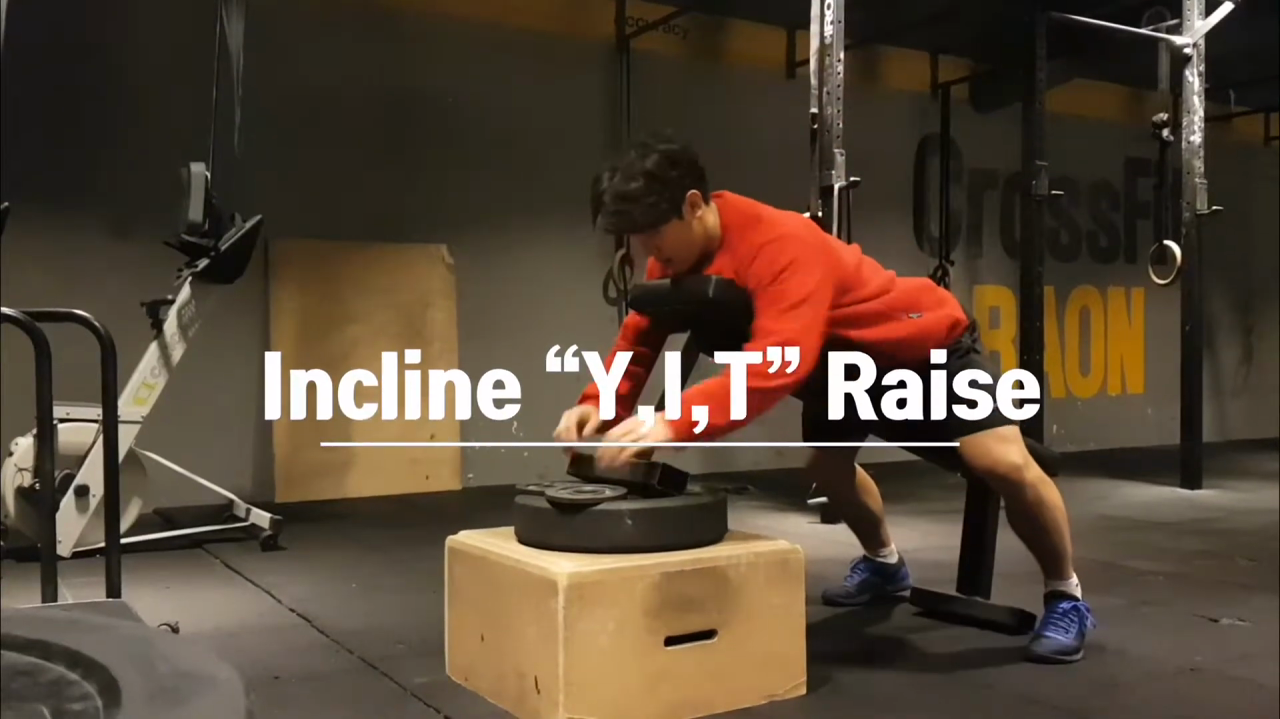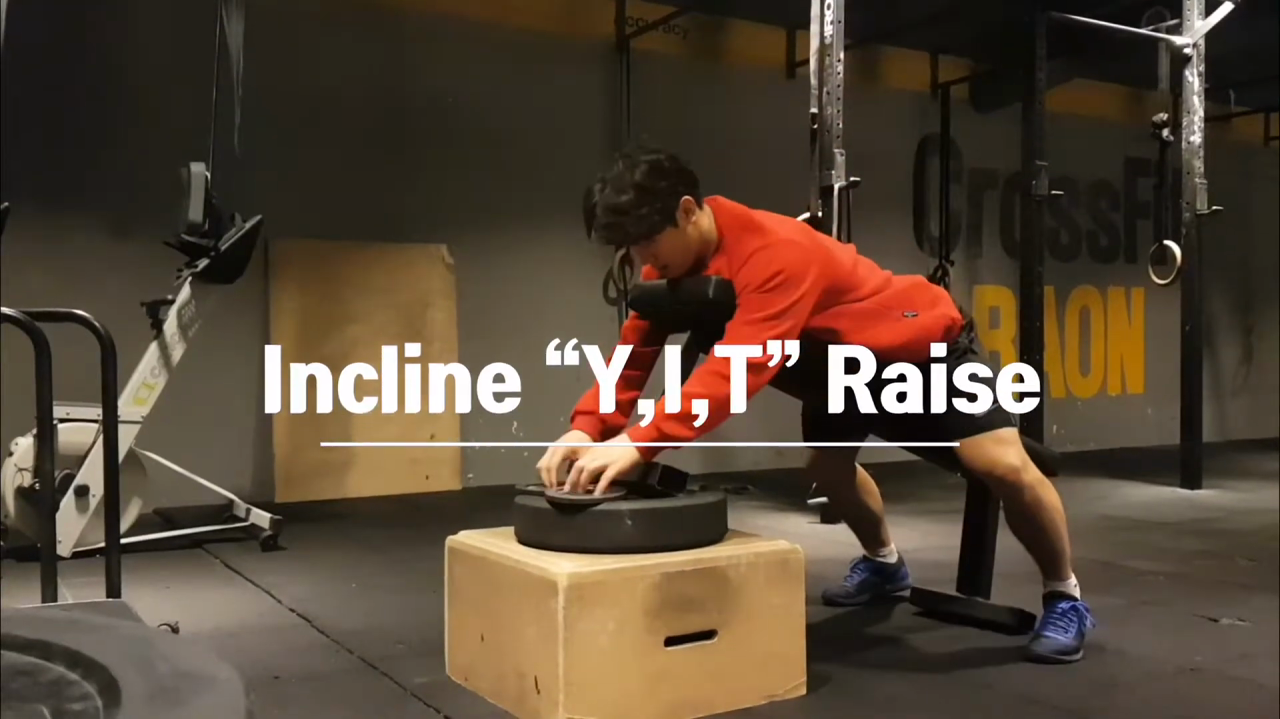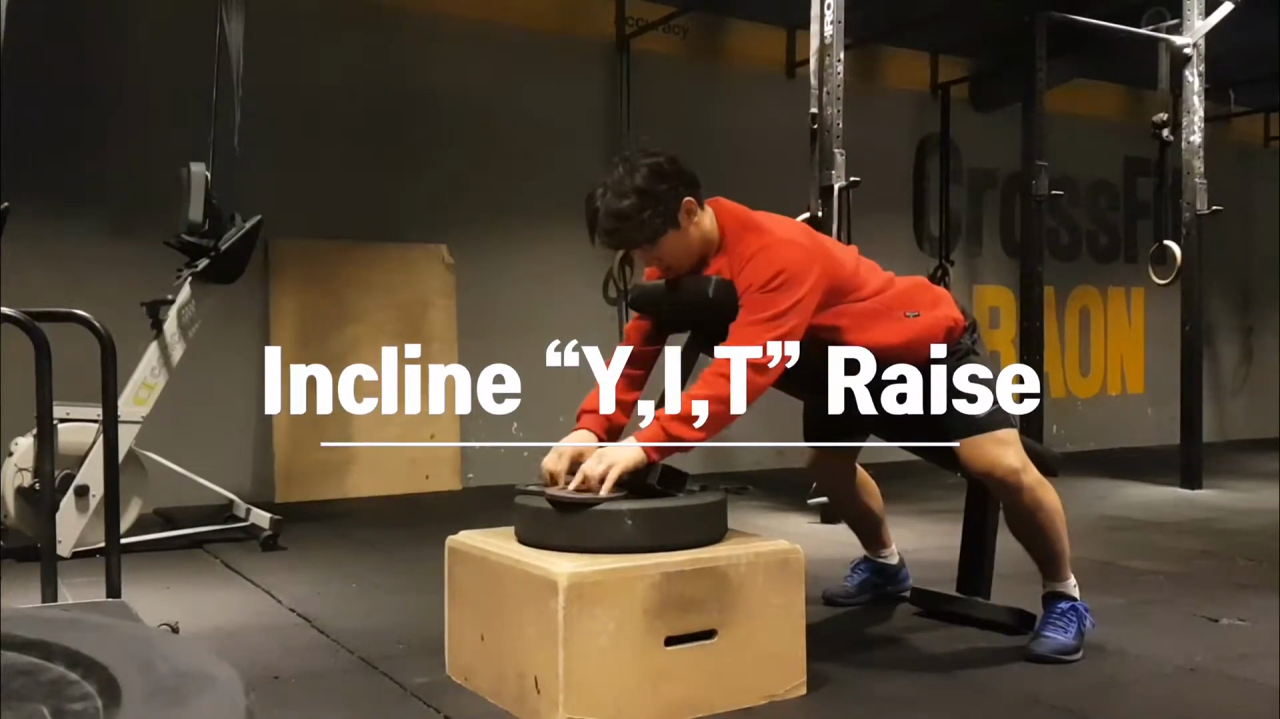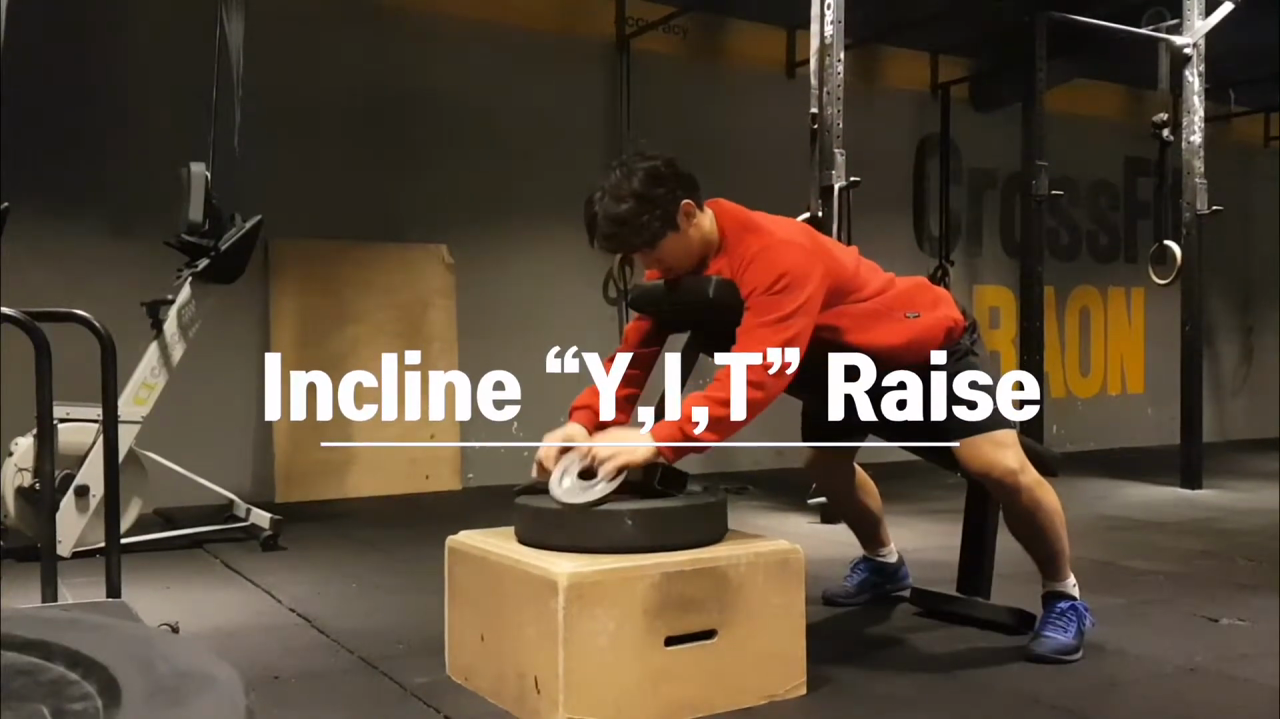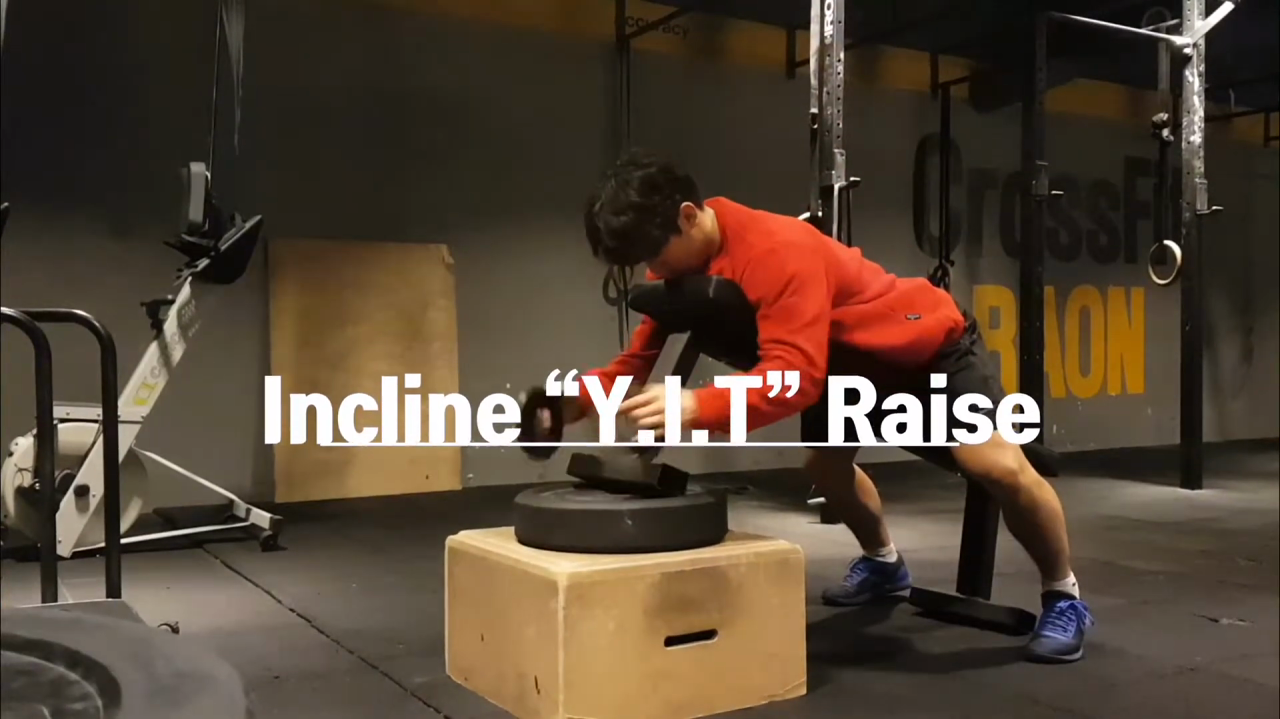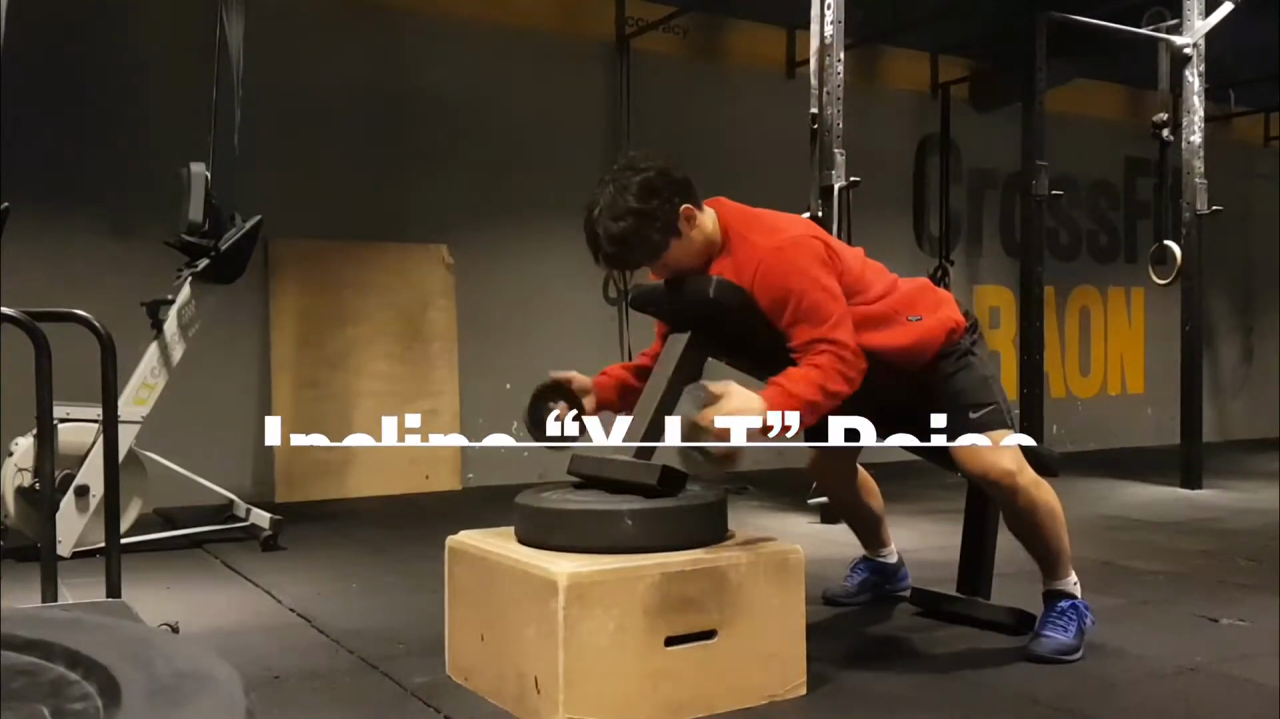
dt=0.2s
person 1, frame 1
left shoulder: (780, 245)
right shoulder: (677, 257)
left elbow: (772, 363)
right elbow: (638, 343)
left wrist: (673, 425)
right wrist: (593, 405)
left hip: (927, 342)
left knee: (1003, 463)
right knee: (826, 462)
left ankle: (1066, 598)
right ankle: (883, 563)
person 1, frame 2
left shoulder: (774, 252)
right shoulder: (674, 261)
left elbow: (739, 368)
right elbow: (635, 352)
left wrist: (638, 444)
right wrist: (585, 429)
left hip: (926, 342)
left knee: (1001, 464)
right knee: (826, 462)
left ankle: (1065, 598)
right ankle: (884, 563)
person 1, frame 3
left shoulder: (775, 253)
right shoulder: (678, 262)
left elbow: (747, 370)
right elbow: (637, 353)
left wrist: (646, 444)
right wrist: (590, 429)
left hip: (927, 341)
left knee: (1001, 467)
right knee: (826, 461)
left ankle: (1064, 599)
right ankle: (884, 564)
person 1, frame 4
left shoulder: (774, 253)
right shoulder: (681, 261)
left elbow: (760, 373)
right elbow: (638, 354)
left wrist: (659, 439)
right wrist: (584, 420)
left hip: (927, 342)
right hip: (852, 357)
left knee: (999, 466)
right knee: (824, 460)
left ankle: (1064, 598)
right ankle: (884, 562)
person 1, frame 5
left shoulder: (776, 252)
right shoulder: (683, 262)
left elbow: (795, 371)
right elbow: (649, 354)
left wrist: (700, 409)
right wrist: (586, 394)
left hip: (929, 343)
right hip: (854, 358)
left knee: (998, 466)
right knee: (824, 461)
left ankle: (1063, 598)
right ankle: (883, 563)
person 1, frame 6
left shoulder: (781, 250)
right shoulder: (689, 264)
left elbow: (833, 358)
right elbow: (670, 352)
left wrist: (766, 406)
right wrist: (602, 389)
left hip: (931, 343)
right hip: (861, 355)
left knee: (997, 467)
right knee: (828, 462)
left ankle: (1065, 597)
right ankle: (884, 564)
